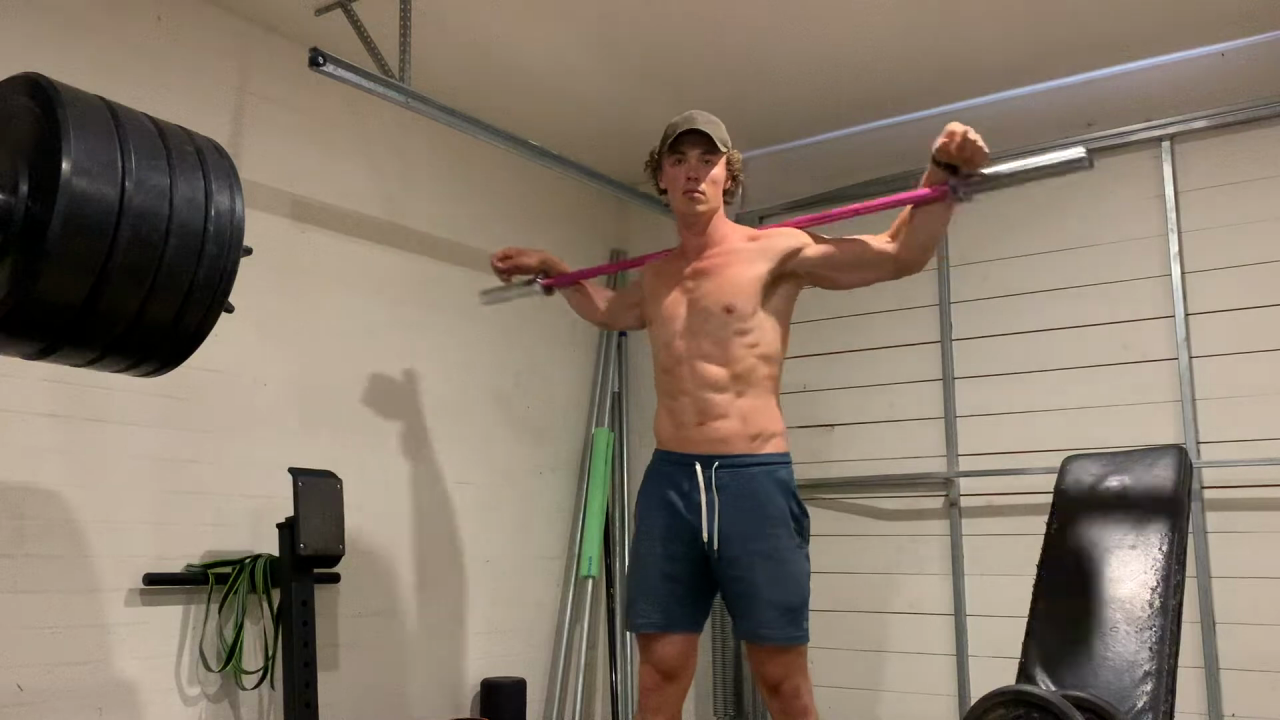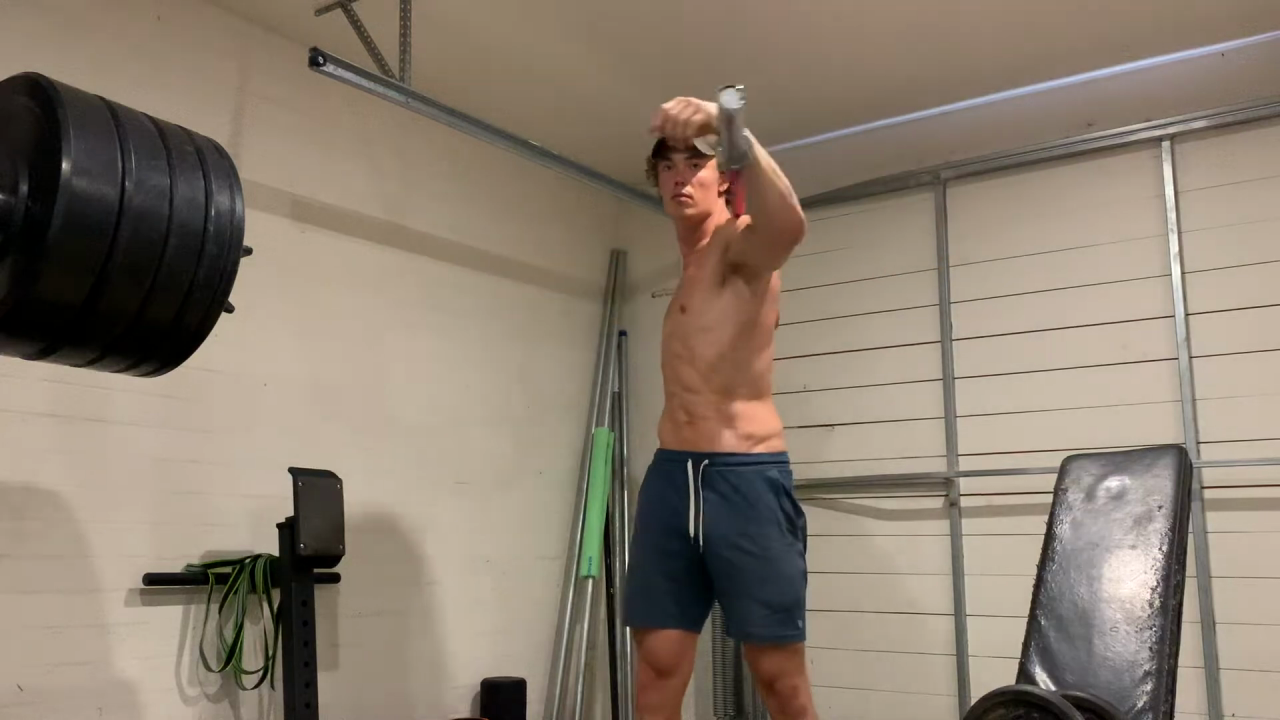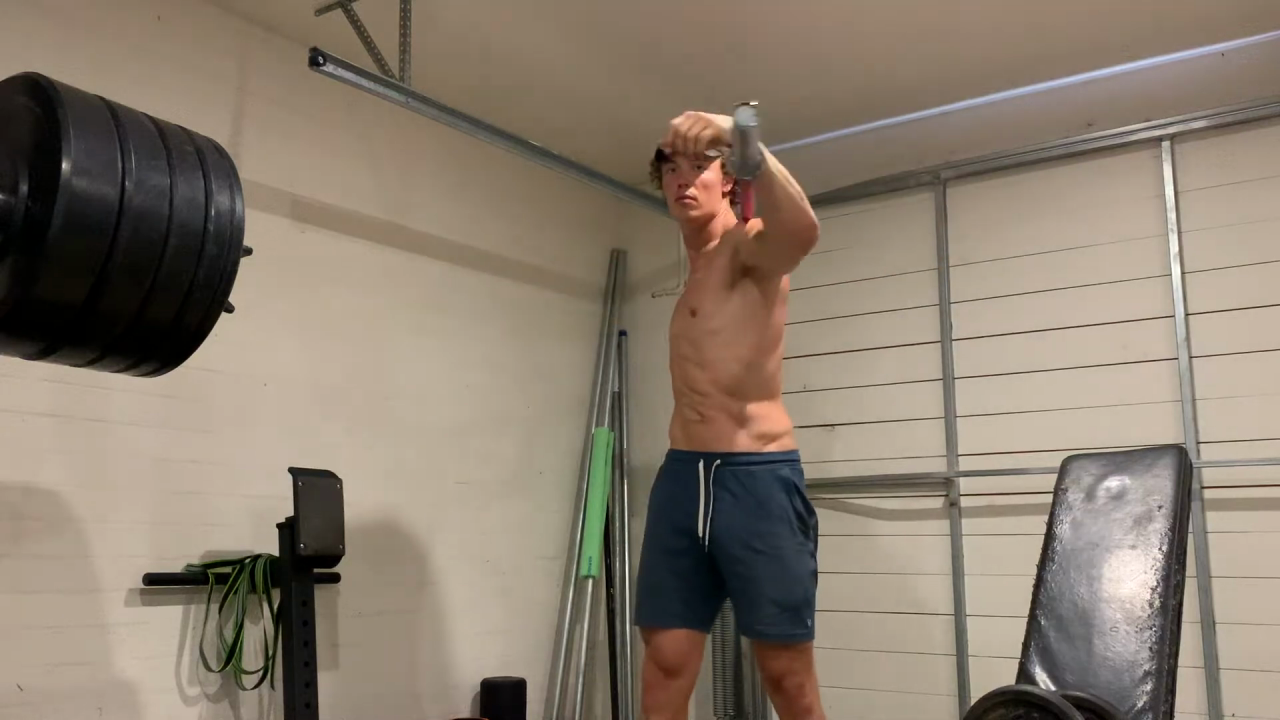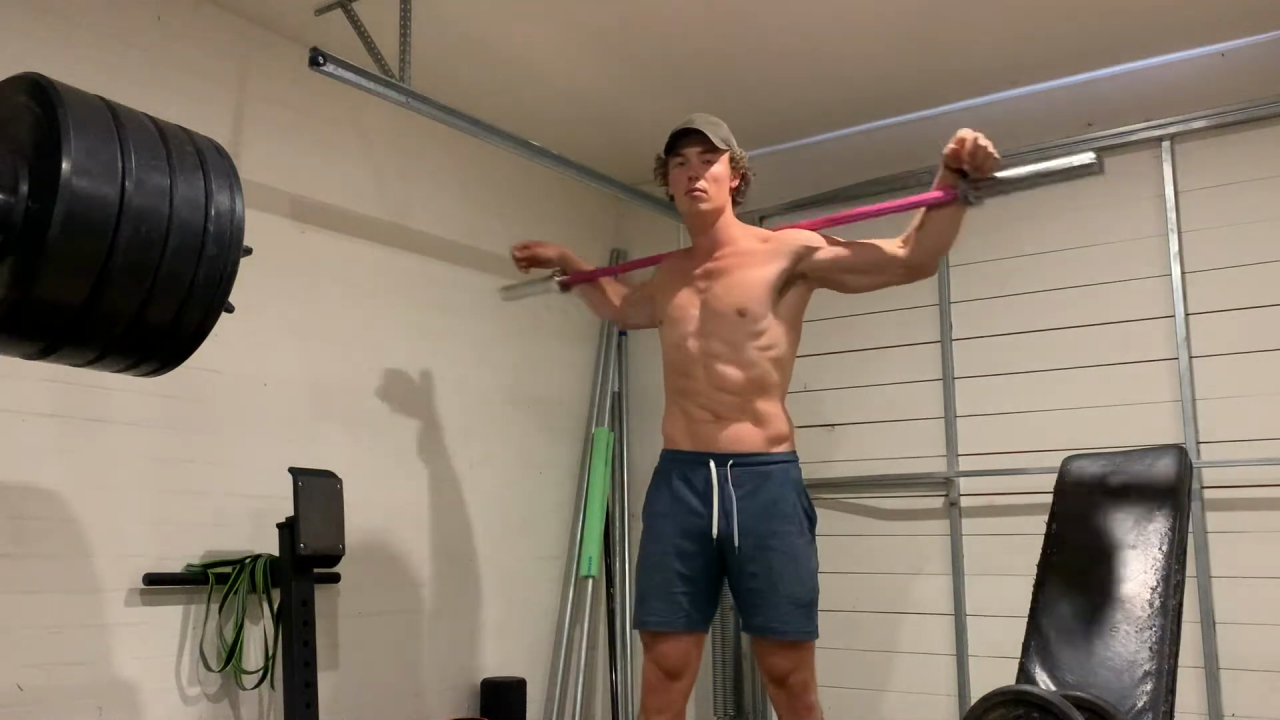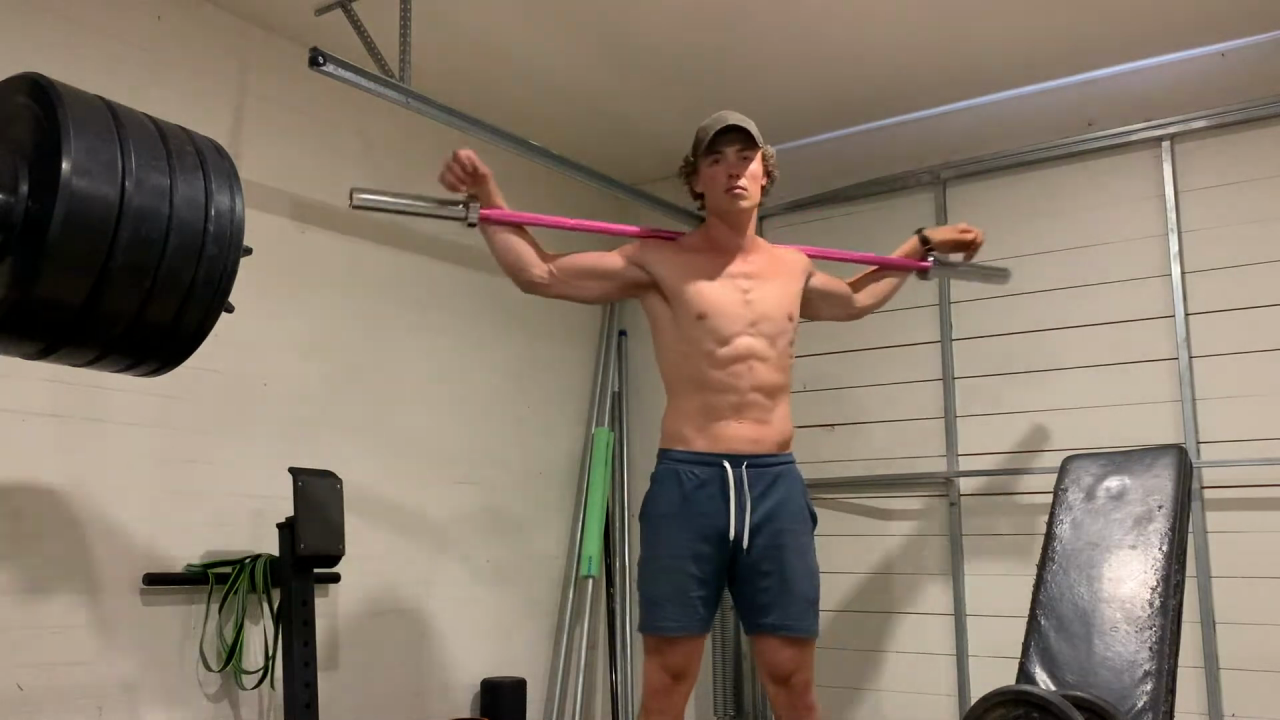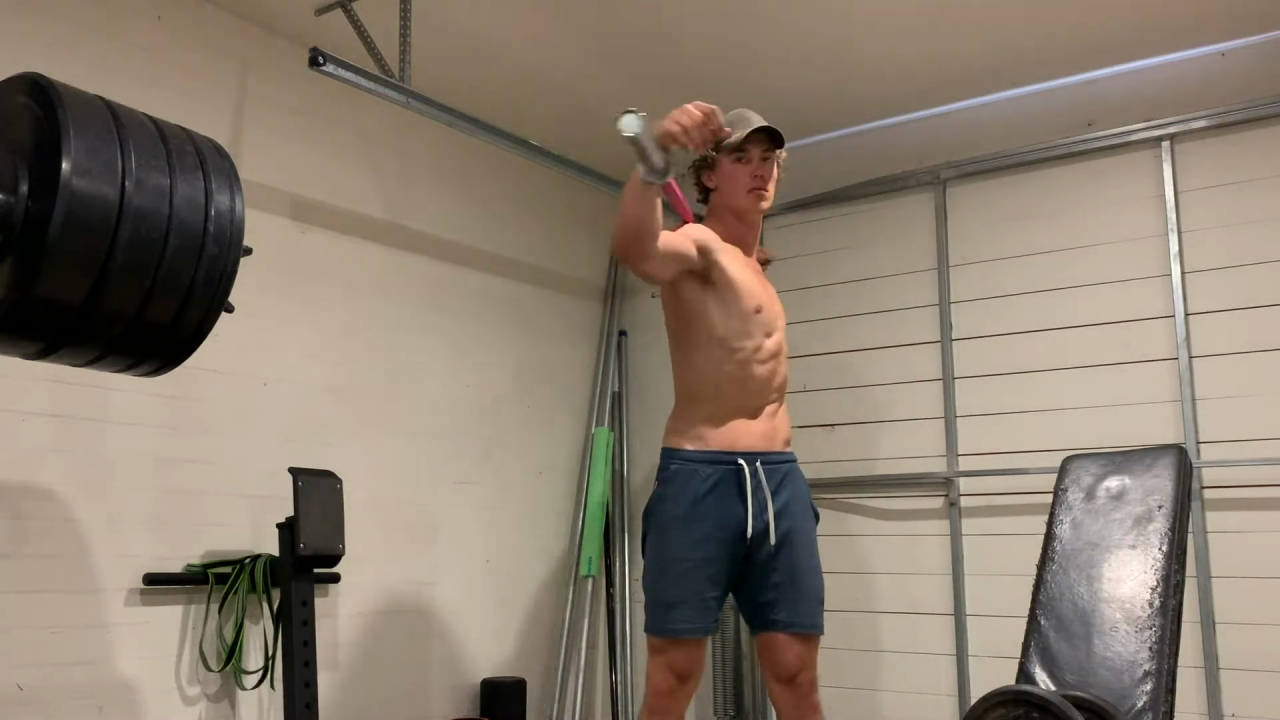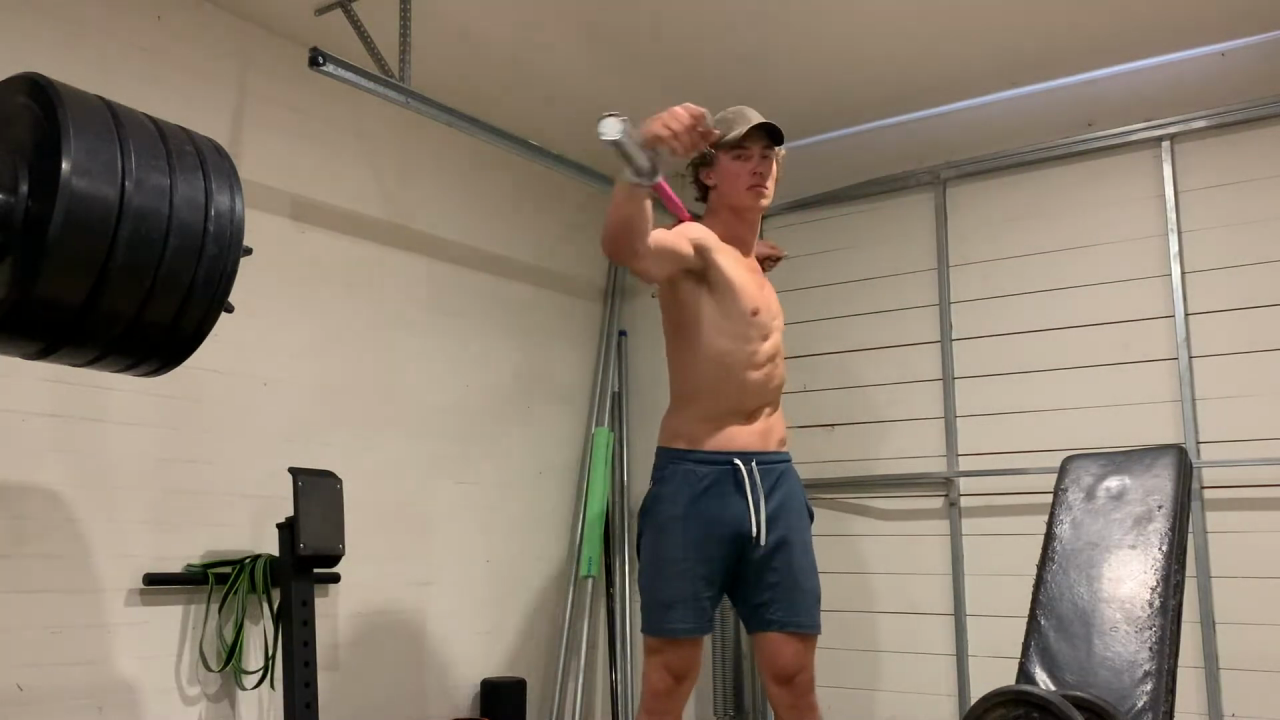
dt=0.4s
person 1, frame 1
left shoulder: (776, 250)
right shoulder: (655, 273)
left elbow: (901, 254)
right elbow: (612, 313)
left wrist: (944, 170)
right wrist: (550, 269)
left hip: (755, 482)
right hip: (671, 481)
right knee: (661, 668)
person 1, frame 2
left shoulder: (739, 243)
right shoulder: (698, 267)
left elbow: (787, 225)
left wrist: (729, 131)
left hip: (748, 478)
right hip: (671, 478)
right knee: (658, 666)
person 1, frame 3
left shoulder: (747, 244)
right shoulder: (707, 268)
left elbow: (800, 230)
left wrist: (737, 138)
left hip: (759, 479)
right hip: (682, 479)
right knee: (666, 667)
person 1, frame 4
left shoulder: (787, 252)
right shoulder: (669, 275)
left elbow: (913, 260)
right elbow: (624, 310)
left wrist: (953, 178)
right wrist: (569, 265)
left hip: (767, 481)
right hip: (680, 482)
right knee: (666, 668)
person 1, frame 5
left shoulder: (794, 266)
right shoulder: (657, 260)
left elbow: (853, 301)
right elbow: (539, 274)
left wrist: (923, 244)
right wrist: (485, 193)
left hip: (776, 484)
right hip: (688, 482)
person 1, frame 6
left shoulder: (750, 265)
right shoulder: (696, 243)
right elbow: (632, 247)
right wrist: (658, 154)
left hip: (780, 479)
right hip: (698, 481)
person 1, frame 7
left shoulder: (746, 262)
right shoulder: (696, 244)
right elbow: (625, 243)
right wrist: (645, 151)
left hip: (775, 482)
right hip: (692, 481)
